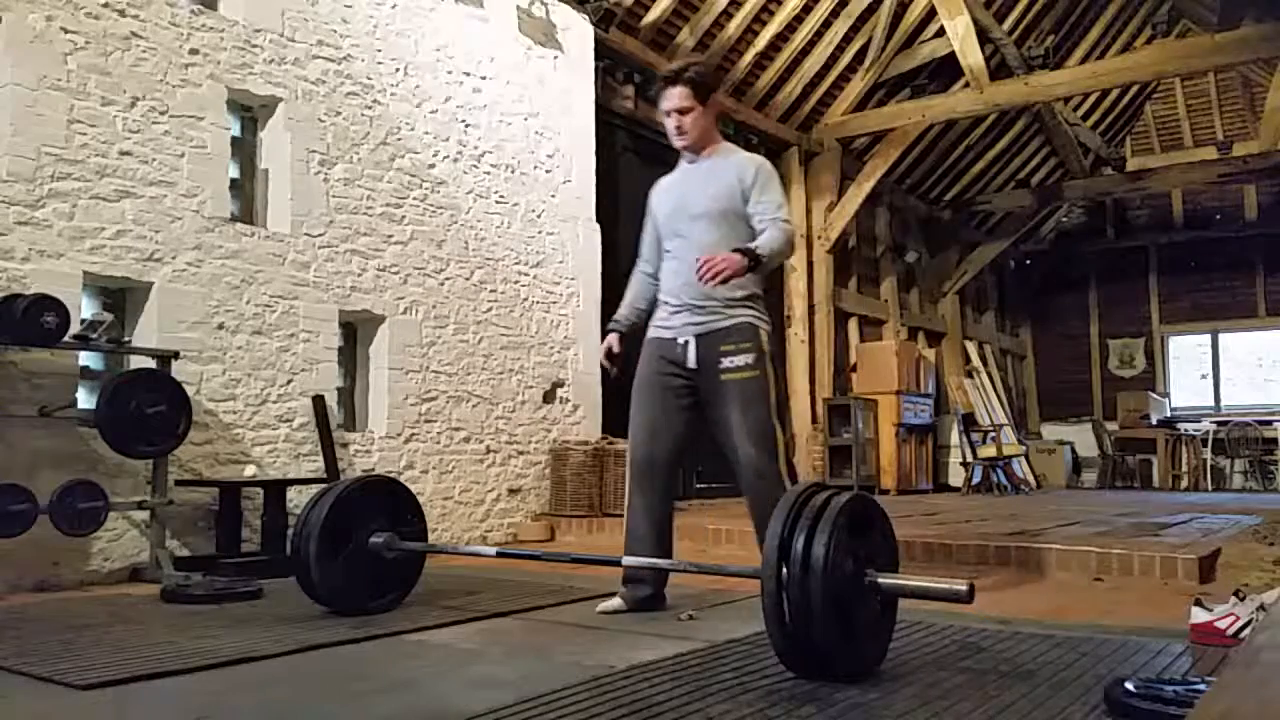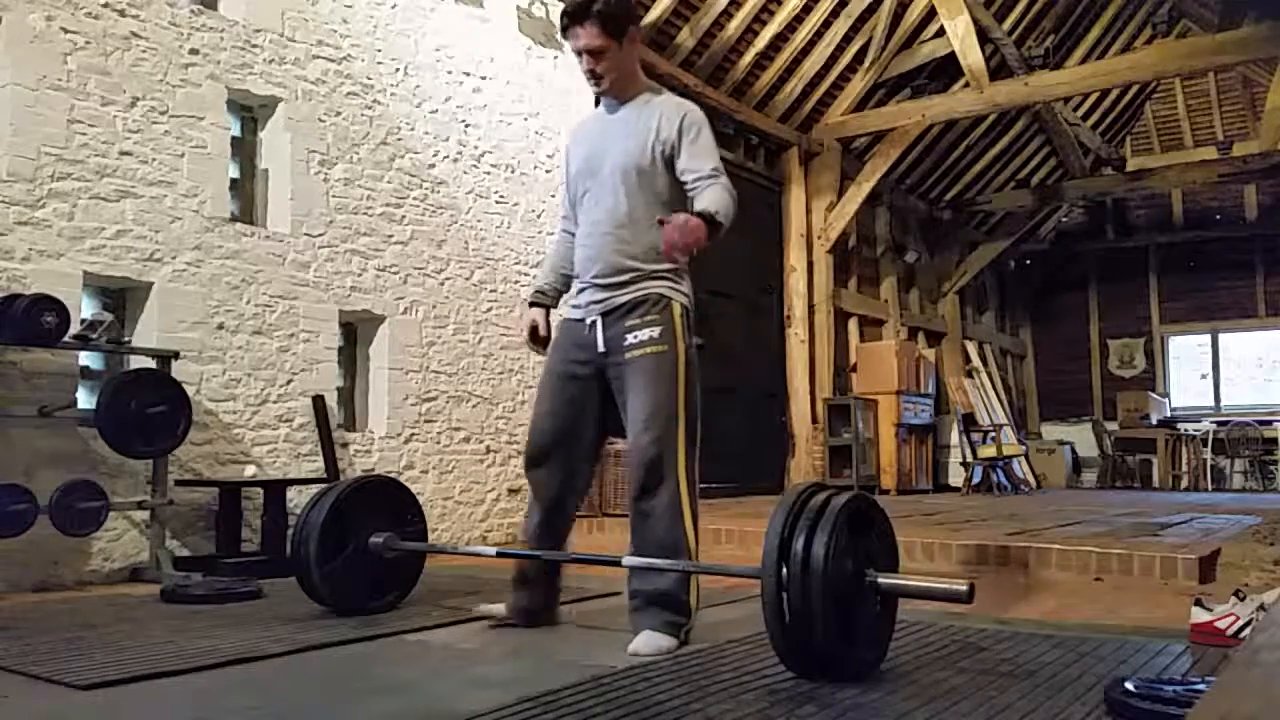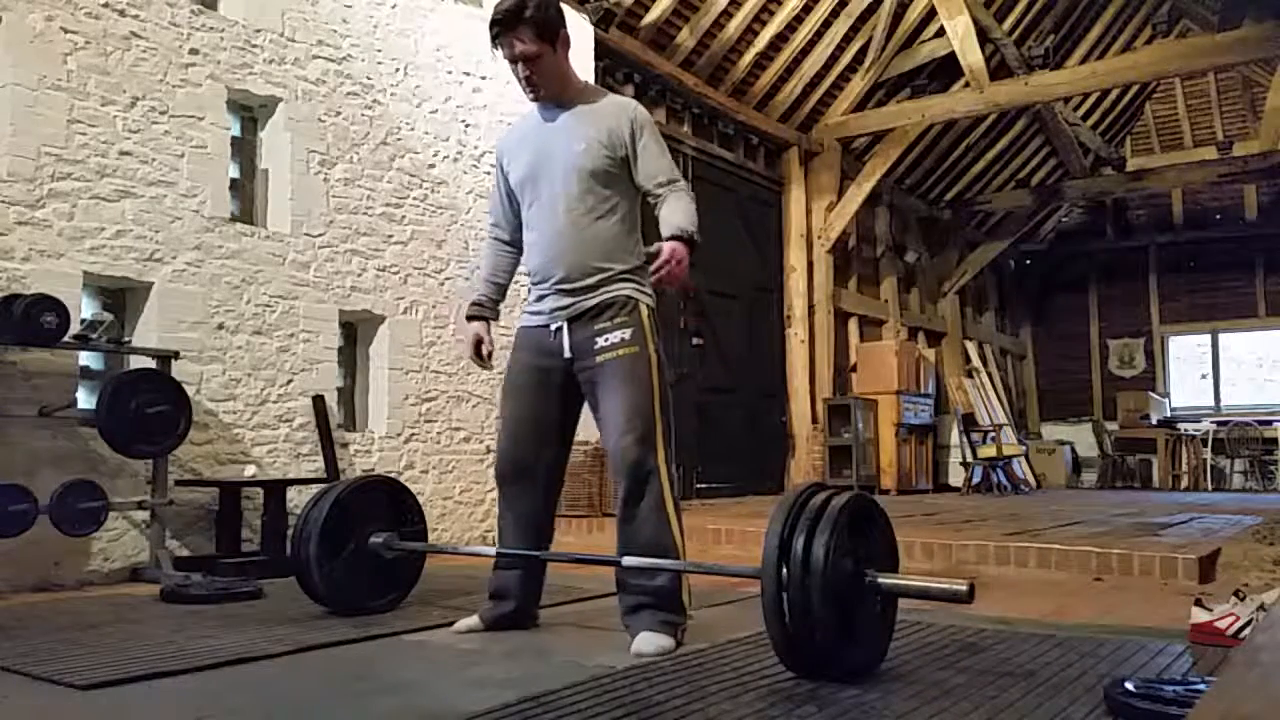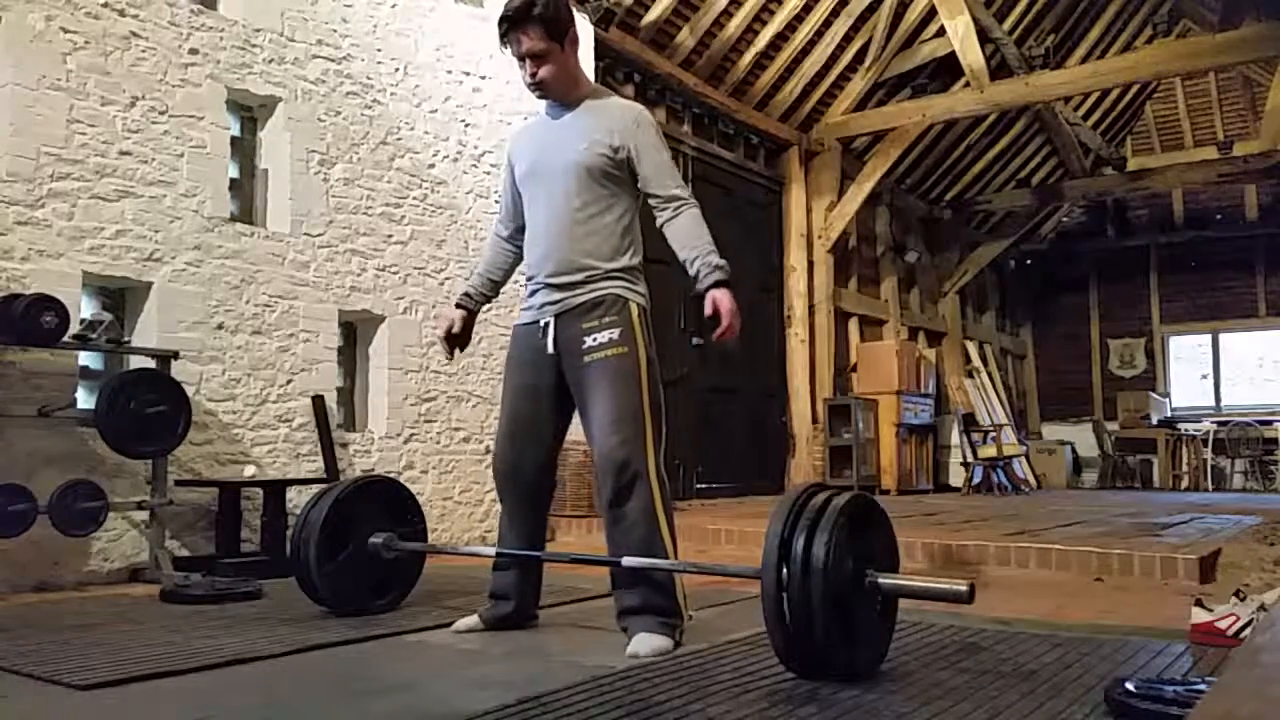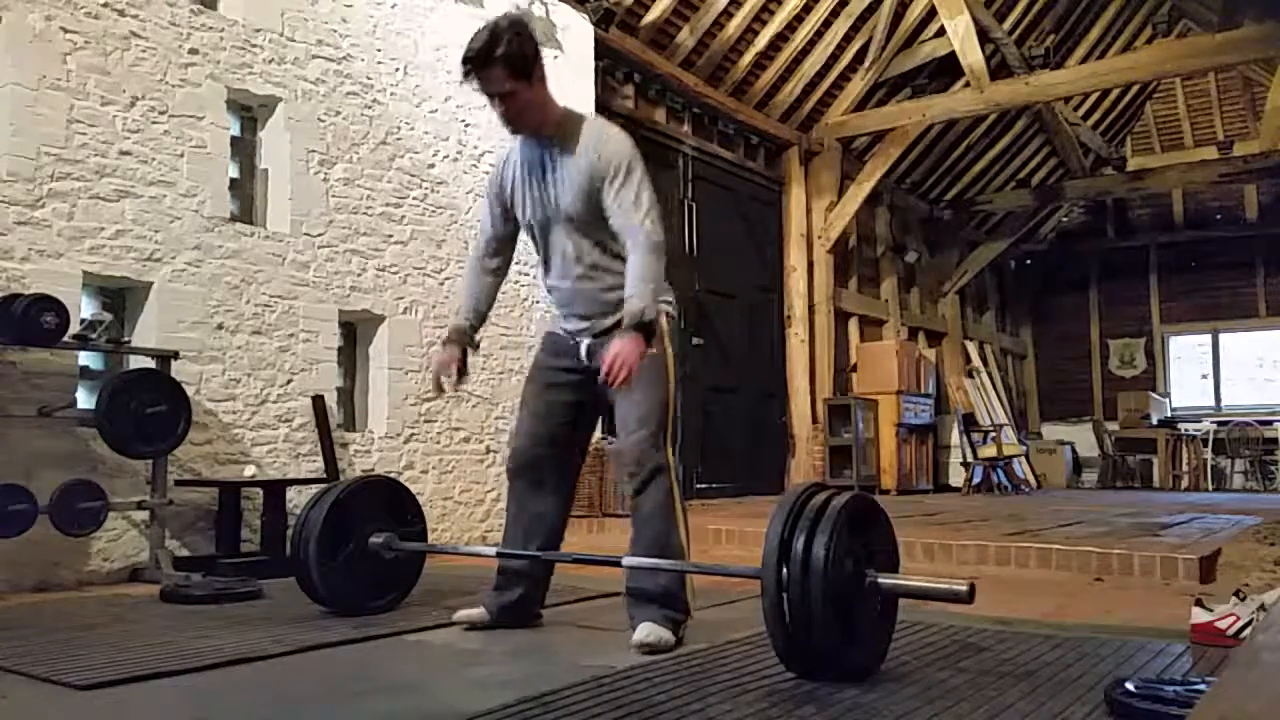
dt=1s
person 1, frame 1
left shoulder: (750, 169)
right shoulder: (662, 190)
left elbow: (780, 232)
left wrist: (745, 257)
right wrist: (618, 325)
left hip: (733, 333)
right hip: (666, 339)
left knee: (758, 461)
right knee: (648, 461)
right ankle: (642, 585)
person 1, frame 2
left shoulder: (676, 117)
right shoulder: (582, 134)
left elbow: (715, 187)
left wrist: (700, 220)
right wrist: (542, 297)
left hip: (648, 309)
right hip: (581, 317)
left knee: (653, 458)
right knee: (550, 452)
left ankle: (662, 612)
right ankle: (534, 593)
person 1, frame 3
left shoulder: (622, 117)
right shoulder: (512, 142)
left elbow: (670, 190)
right elbow: (503, 237)
left wrist: (677, 238)
right wrist: (480, 309)
left hip: (615, 313)
right hip: (540, 325)
left knee: (637, 459)
right knee: (520, 464)
left ankle: (654, 613)
right ankle: (512, 600)
person 1, frame 4
left shoulder: (626, 120)
right shoulder: (523, 139)
left elbow: (674, 205)
left wrist: (714, 279)
right wrist: (468, 301)
left hip: (607, 309)
right hip: (535, 319)
left knee: (624, 459)
right knee: (517, 464)
left ankle: (652, 613)
right ankle: (512, 600)
person 1, frame 5
left shoulder: (604, 146)
right shoulder: (509, 165)
left elbow: (644, 239)
right elbow: (489, 256)
left wrist: (638, 330)
right wrist: (459, 334)
left hip: (629, 332)
right hip: (566, 334)
left knee: (644, 457)
right knee: (532, 459)
left ankle: (658, 609)
right ankle: (515, 597)
